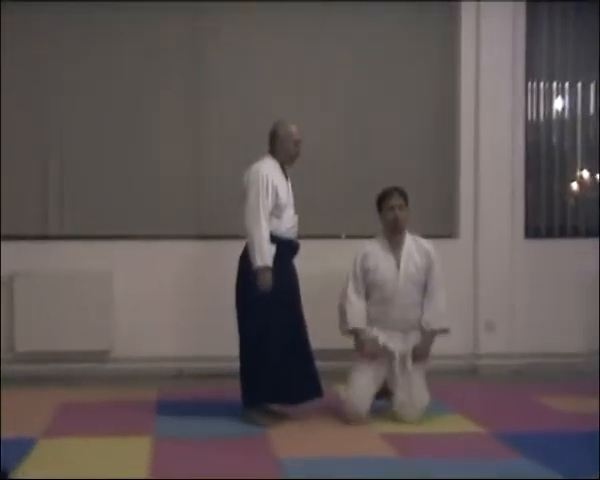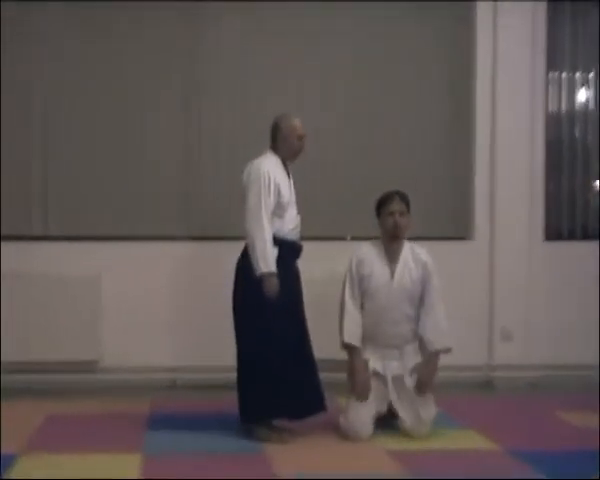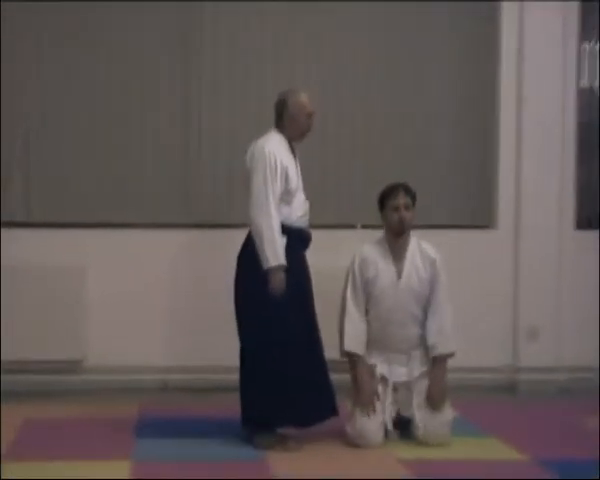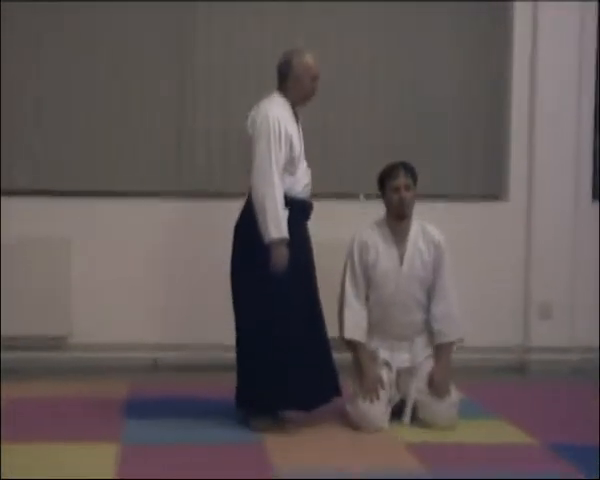
dt=0.2s
person 1, frame 1
left shoulder: (280, 172)
right shoulder: (262, 172)
right elbow: (256, 222)
right wrist: (263, 267)
left hip: (279, 260)
right hip: (265, 262)
left knee: (282, 332)
right knee: (263, 334)
left ankle: (265, 399)
right ankle: (256, 403)
person 1, frame 2
left shoulder: (281, 169)
right shoulder: (263, 169)
right elbow: (257, 224)
right wrist: (267, 273)
left hip: (281, 262)
right hip: (265, 266)
left knee: (283, 342)
right knee: (264, 344)
left ankle: (265, 414)
right ankle: (258, 419)
person 1, frame 3
left shoulder: (285, 149)
right shoulder: (268, 150)
right elbow: (263, 212)
right wrist: (274, 267)
left hip: (287, 253)
right hip: (270, 257)
left knee: (289, 341)
right knee: (270, 343)
left ankle: (271, 419)
right ankle: (262, 426)
person 1, frame 4
left shoulder: (285, 112)
right shoulder: (271, 115)
right elbow: (265, 182)
right wrist: (277, 241)
left hip: (285, 222)
right hip: (269, 227)
left knee: (289, 316)
right knee: (268, 319)
left ankle: (269, 400)
right ankle: (259, 406)
person 2, frame 1
right shoulder: (367, 253)
left elbow: (434, 296)
right elbow: (352, 298)
left wrist: (428, 337)
right wrist: (360, 336)
left hip: (410, 340)
right hip: (374, 337)
left knee: (411, 413)
right knee: (356, 409)
left ankle: (390, 388)
right ankle: (370, 390)
person 2, frame 2
left shoulder: (422, 260)
right shoulder: (362, 258)
left elbow: (432, 312)
right elbow: (350, 310)
left wrist: (432, 363)
right wrist: (356, 361)
left hip: (409, 357)
right hip: (370, 355)
left knee: (420, 428)
right knee: (357, 430)
left ankle: (393, 411)
right ankle: (375, 410)
person 2, frame 3
left shoulder: (429, 258)
right shoulder: (365, 258)
left elbow: (439, 315)
right elbow: (353, 315)
left wrist: (439, 373)
right wrist: (361, 374)
left hip: (417, 363)
right hip: (375, 362)
left knee: (437, 434)
right knee: (366, 436)
left ankle: (404, 418)
right ankle: (385, 417)
person 2, frame 4
left shoulder: (433, 240)
right shoulder: (365, 242)
left elbow: (443, 300)
right elbow: (353, 302)
left wrist: (443, 361)
right wrist: (364, 364)
left hip: (421, 348)
right hip: (377, 348)
left knee: (444, 416)
right knee: (369, 419)
left ankle: (407, 400)
right ankle: (388, 398)
